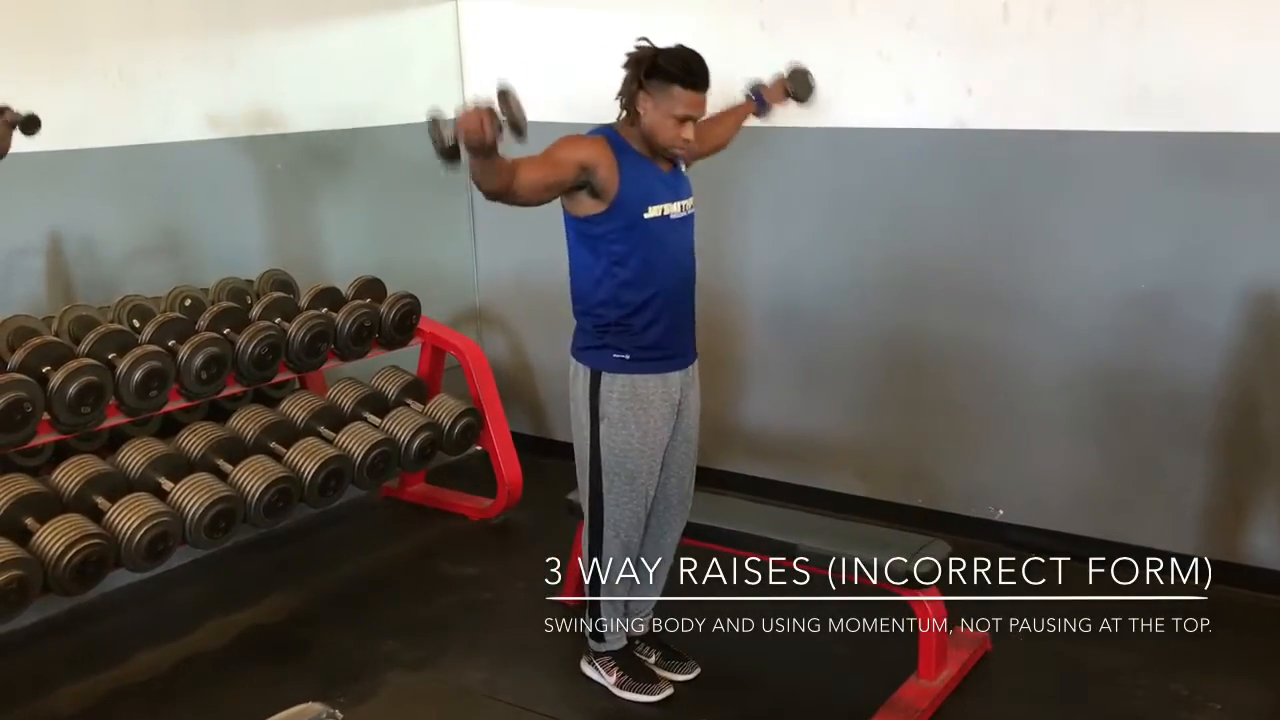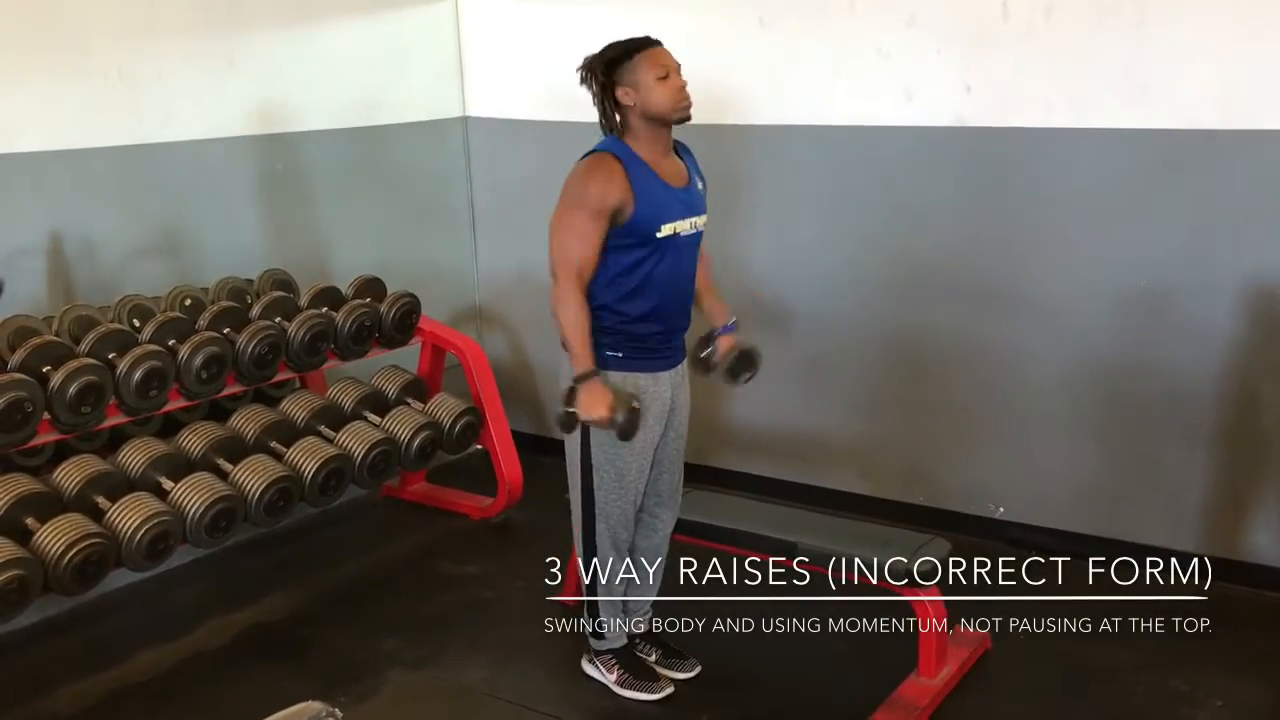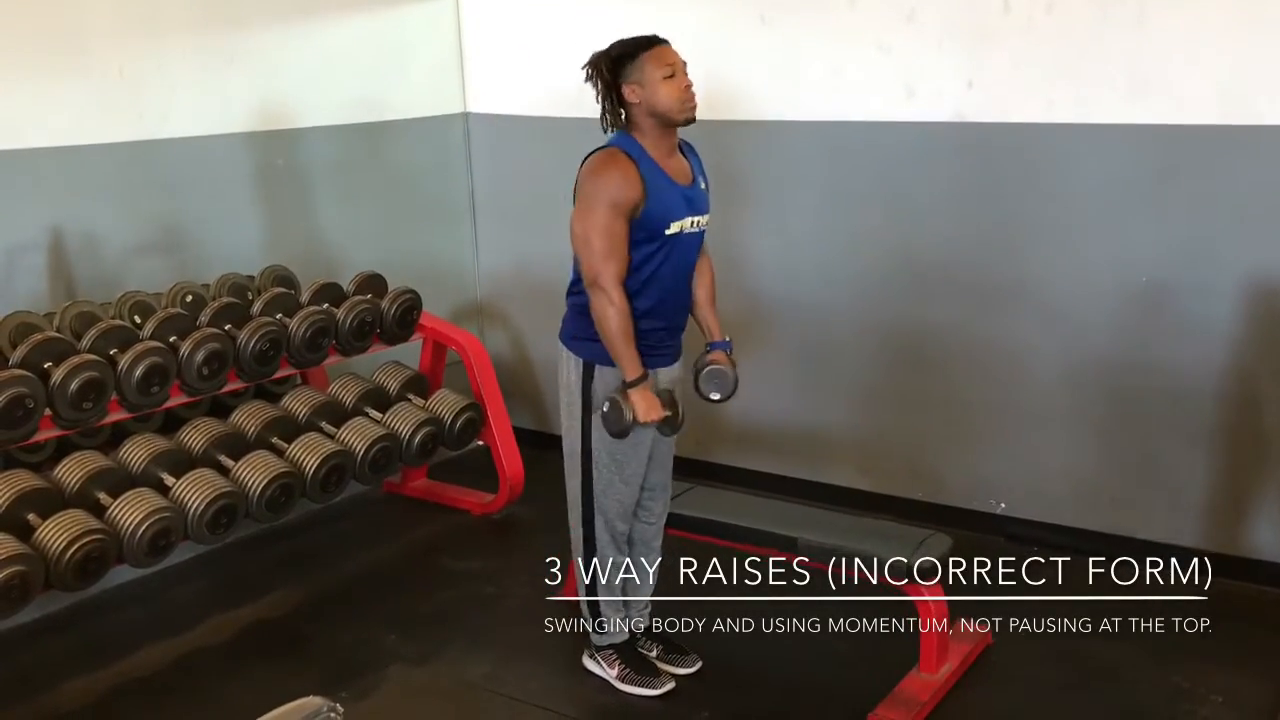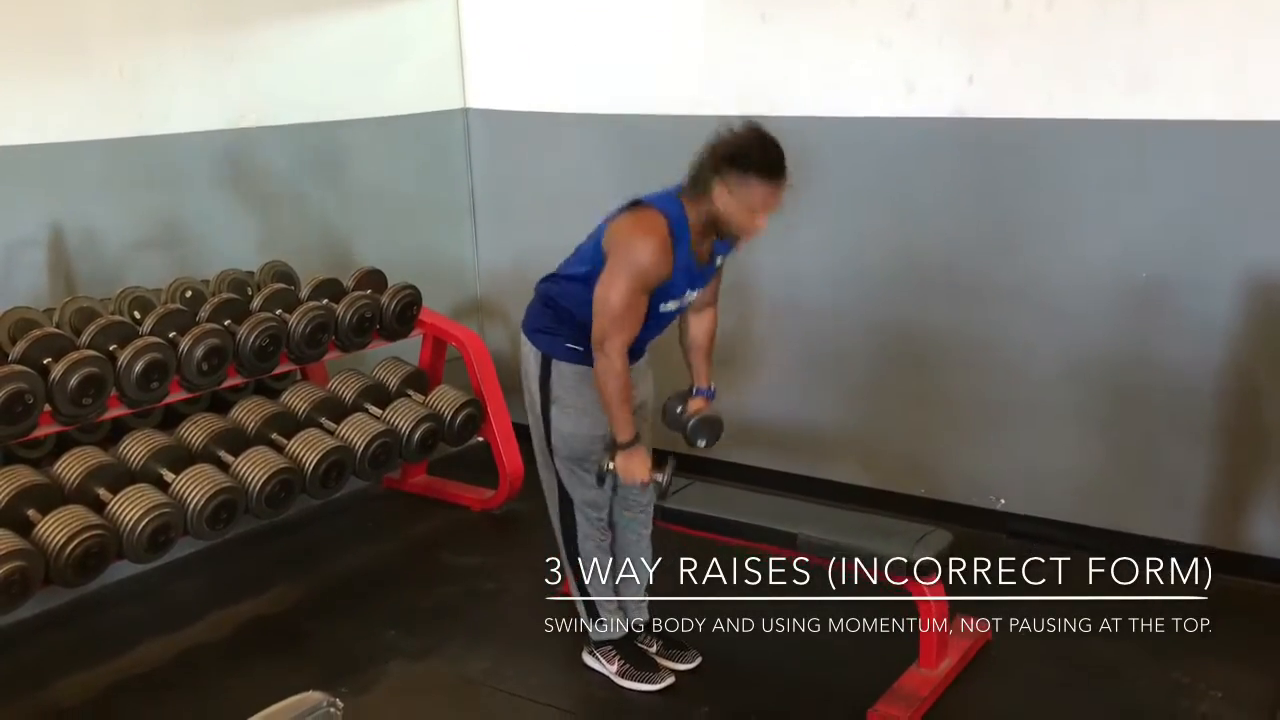
dt=0.4s
person 1, frame 1
left shoulder: (667, 153)
right shoulder: (592, 157)
left elbow: (708, 139)
right elbow: (512, 183)
left wrist: (758, 102)
right wrist: (481, 149)
left hip: (680, 367)
right hip: (616, 374)
left knee: (668, 510)
right knee: (619, 515)
left ankle: (636, 628)
right ankle: (603, 646)
person 1, frame 2
left shoulder: (685, 165)
right shoulder: (602, 177)
right elbow: (568, 282)
left wrist: (722, 323)
right wrist: (587, 381)
left hip: (669, 369)
right hip: (614, 372)
left knee: (658, 508)
right knee: (611, 514)
left ankle: (637, 626)
right ankle: (604, 647)
person 1, frame 3
left shoulder: (690, 162)
right shoulder: (611, 172)
right elbow: (602, 287)
left wrist: (716, 340)
right wrist: (635, 384)
left hip: (662, 358)
right hip: (605, 364)
left knee: (650, 504)
right knee: (606, 507)
left ankle: (636, 624)
right ankle: (605, 643)
person 1, frame 4
left shoulder: (716, 230)
right shoulder: (649, 239)
left elbow: (701, 310)
right elbow: (607, 349)
left wrist: (702, 388)
right wrist: (626, 444)
left hip: (623, 347)
right hip: (564, 355)
left knee: (633, 492)
right knee: (587, 498)
left ankle: (634, 620)
right ankle: (605, 639)
